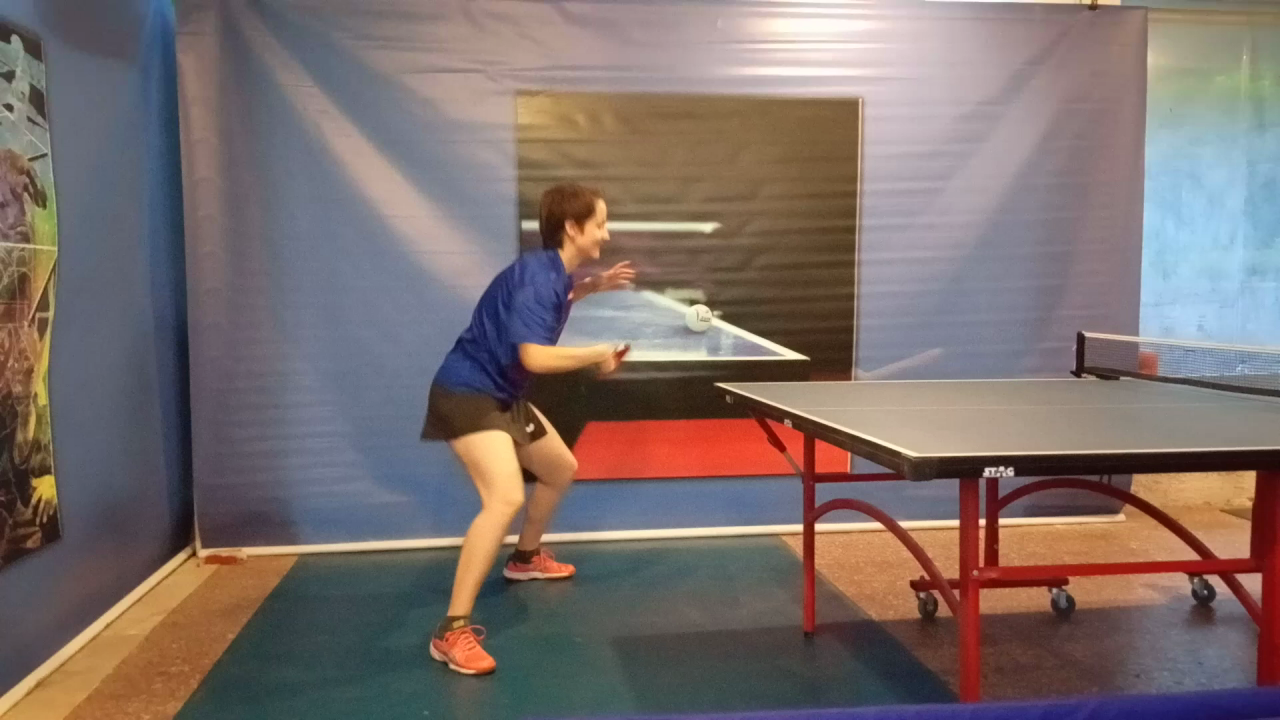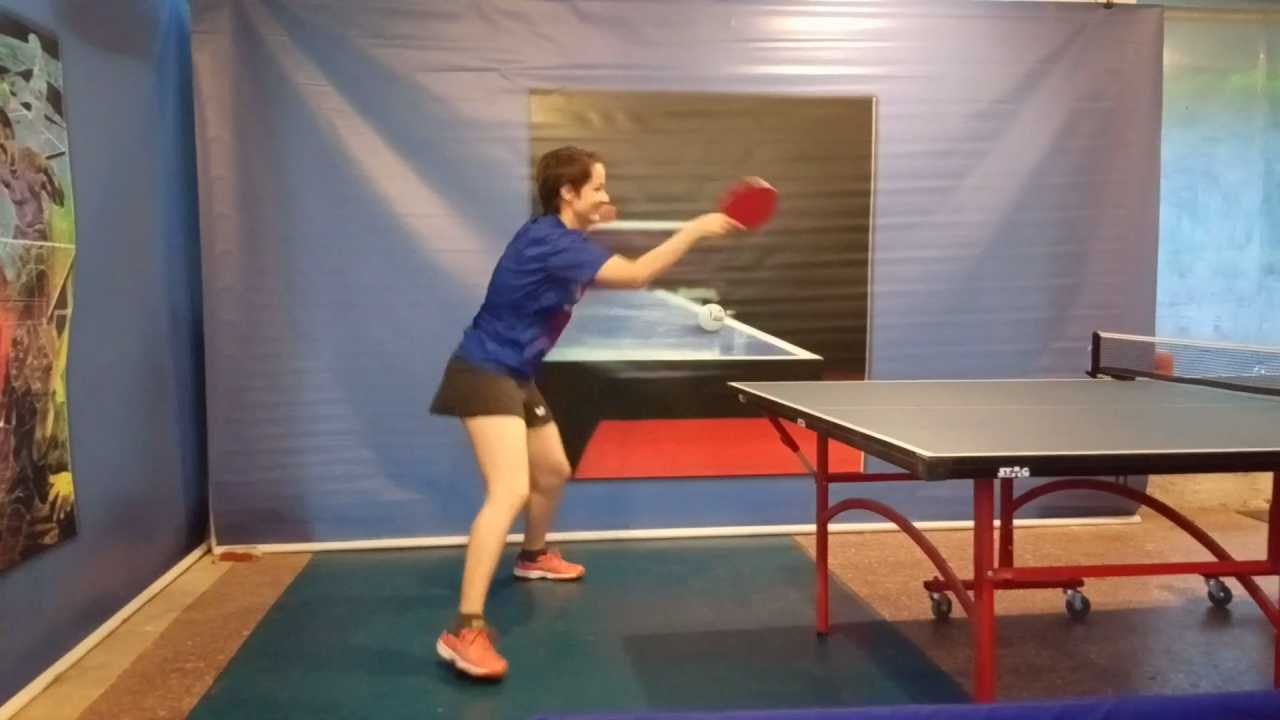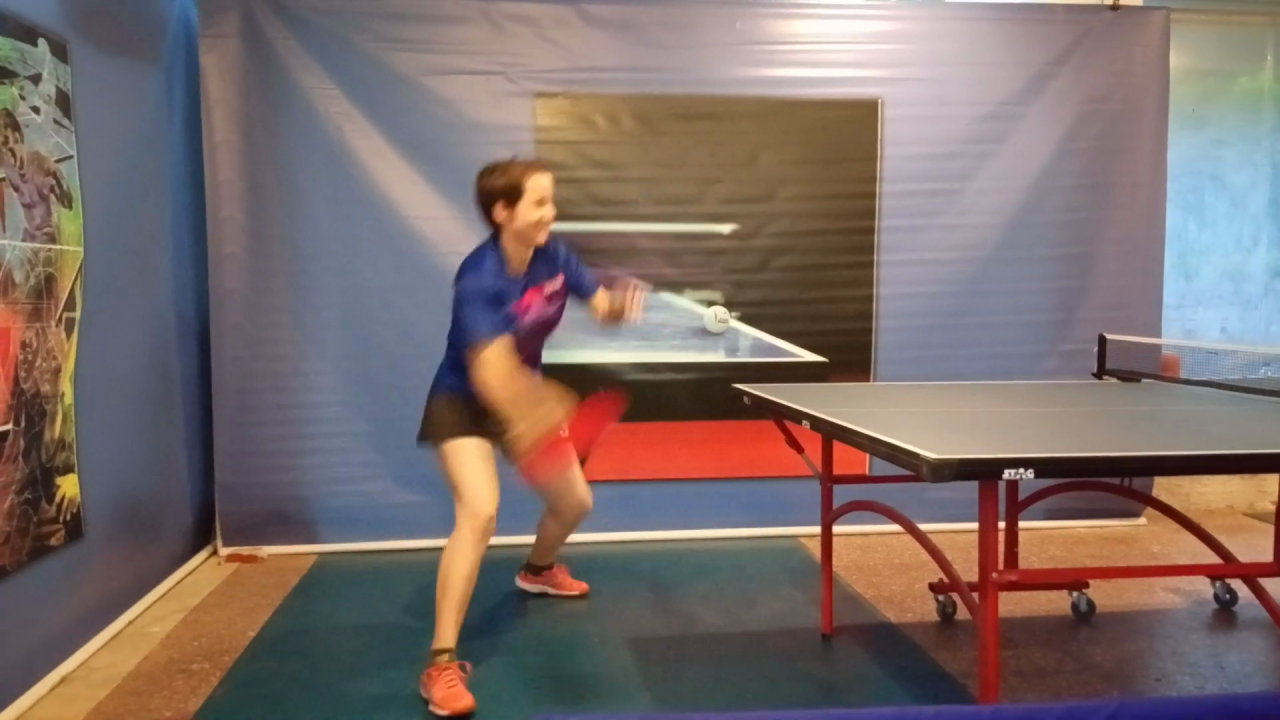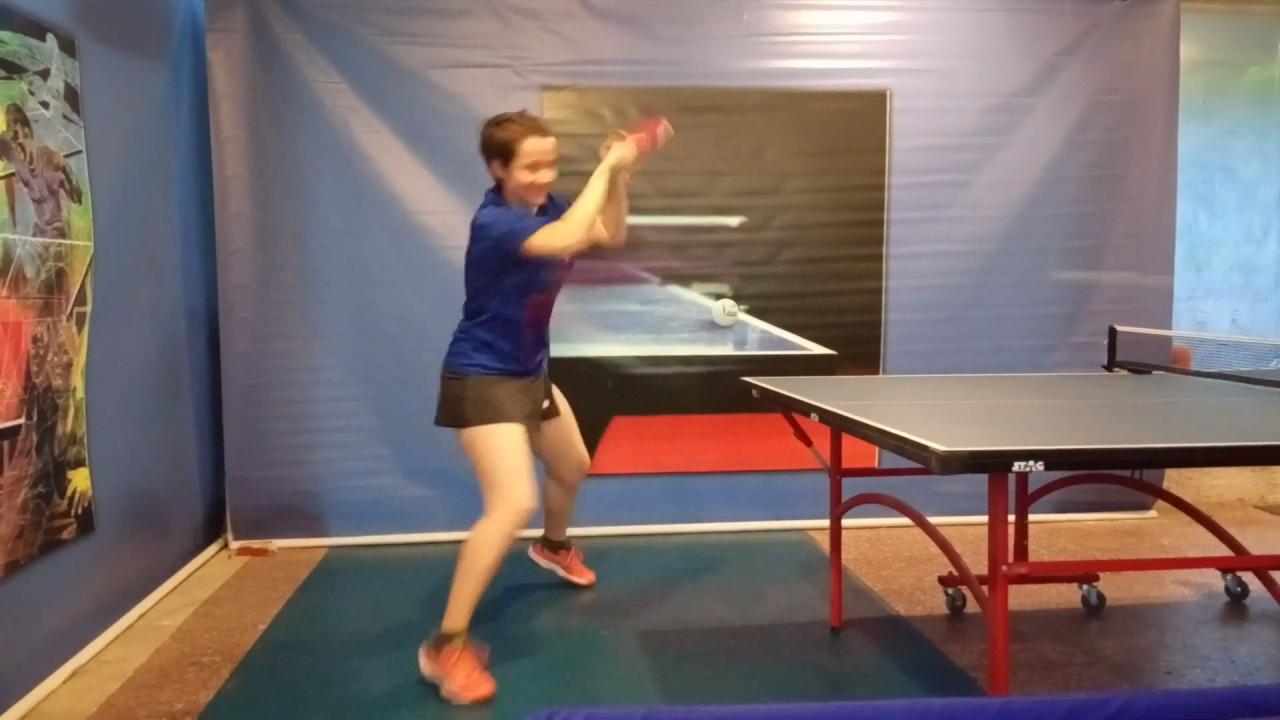
dt=0.4s
person 1, frame 1
left shoulder: (554, 270)
right shoulder: (537, 277)
right elbow: (537, 357)
left wrist: (595, 284)
right wrist: (597, 355)
left hip: (500, 395)
right hip: (465, 394)
left knee: (560, 468)
right knee: (504, 497)
left ankle: (525, 556)
right ankle: (452, 629)
person 1, frame 2
left shoulder: (553, 235)
right shoulder: (549, 241)
right elbow: (635, 276)
left wrist: (589, 232)
right wrist: (696, 231)
left hip: (511, 374)
right hip: (483, 375)
left knee: (552, 476)
right knee: (509, 493)
left ankle: (533, 555)
right ankle: (464, 629)
person 1, frame 3
left shoulder: (558, 255)
right shoulder: (477, 278)
left elbow: (600, 306)
right elbow: (488, 370)
left wrist: (622, 300)
right wrist: (527, 418)
left hip: (529, 403)
right hip: (468, 408)
left knee: (575, 502)
right knee: (478, 513)
left ankle: (539, 569)
right ankle: (442, 662)
person 1, frame 4
left shoulder: (542, 205)
right shoulder: (495, 221)
left elbow: (606, 234)
right elbow: (569, 242)
left wrist: (615, 172)
right wrist: (606, 169)
left hip: (524, 371)
right hip: (483, 378)
left knee: (574, 466)
right knee: (514, 505)
left ankle: (555, 546)
right ankle: (447, 645)
